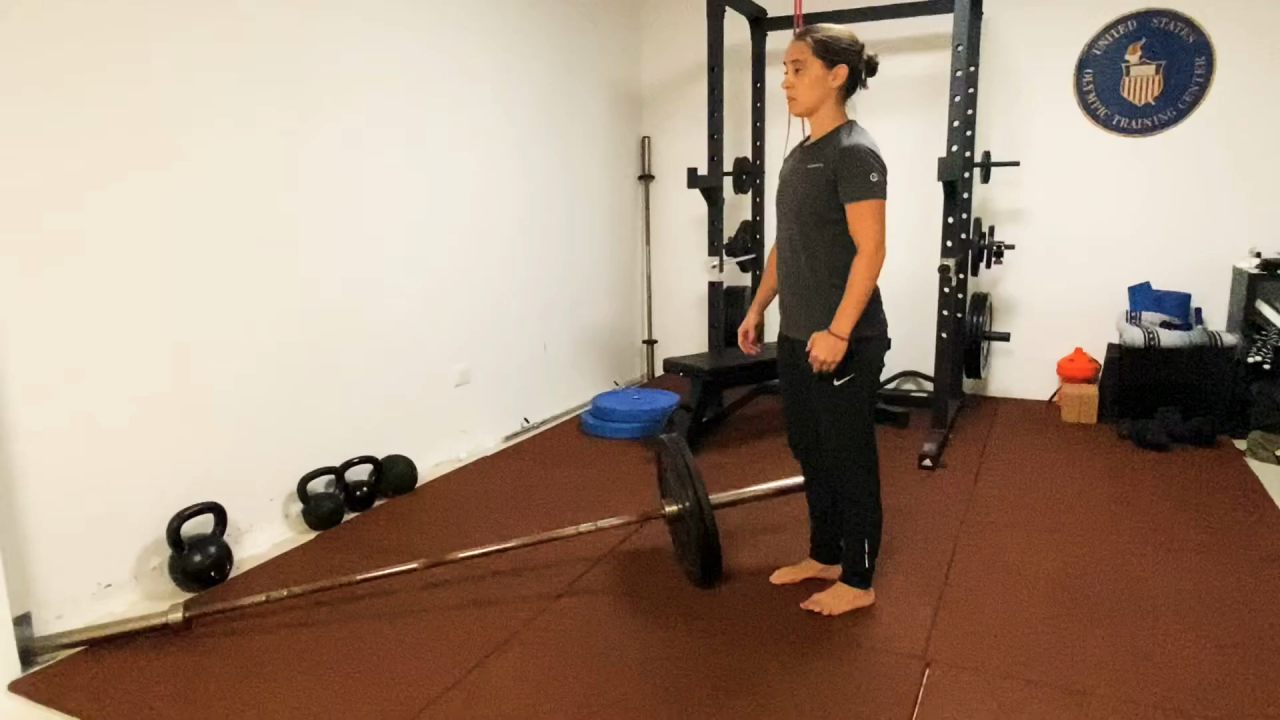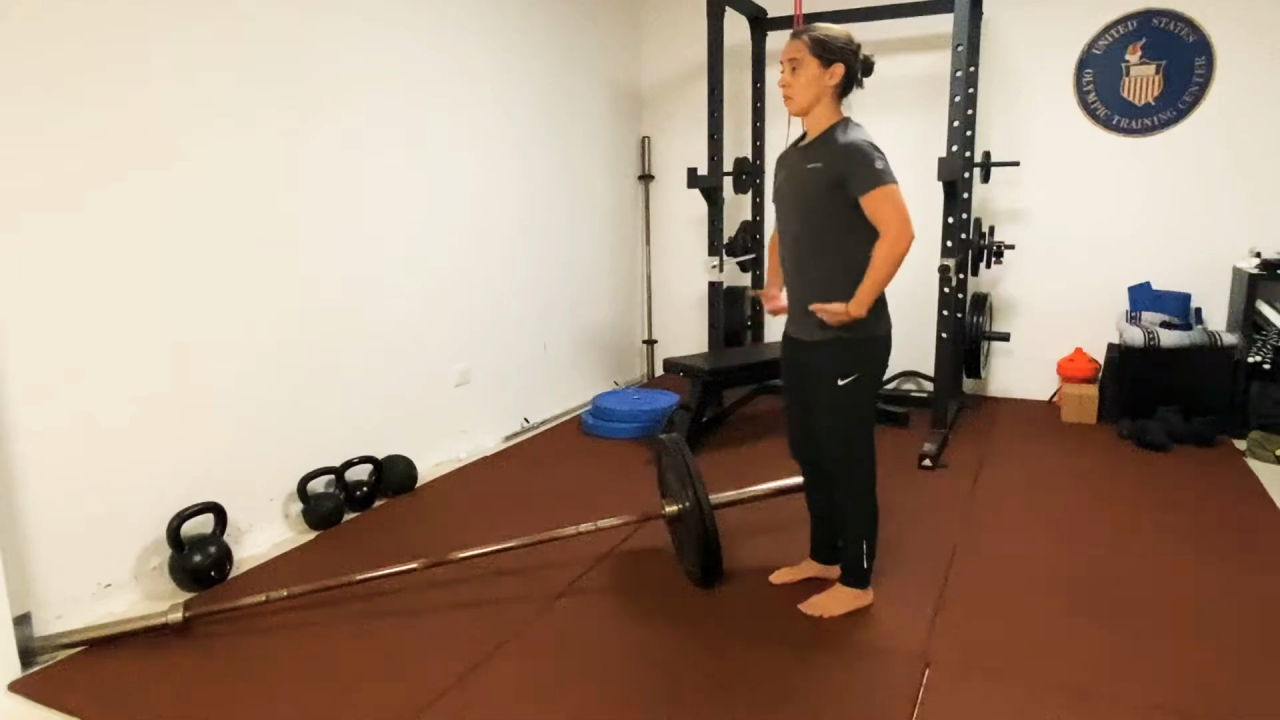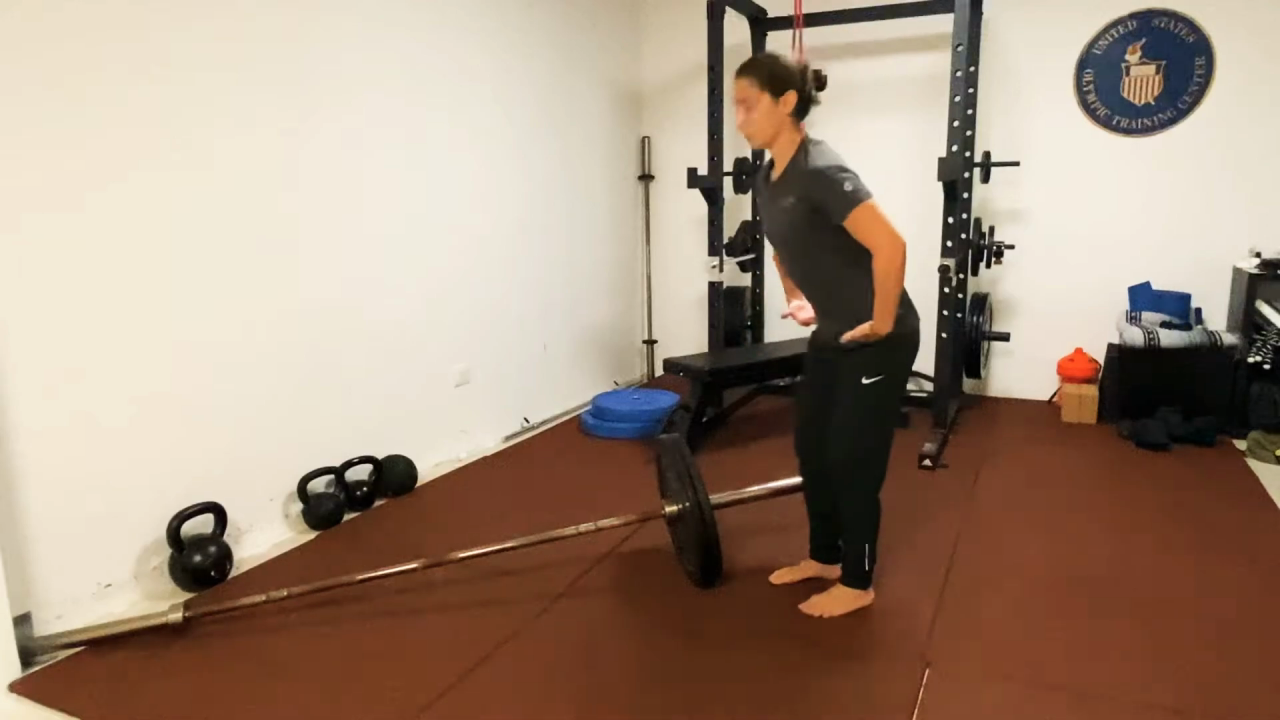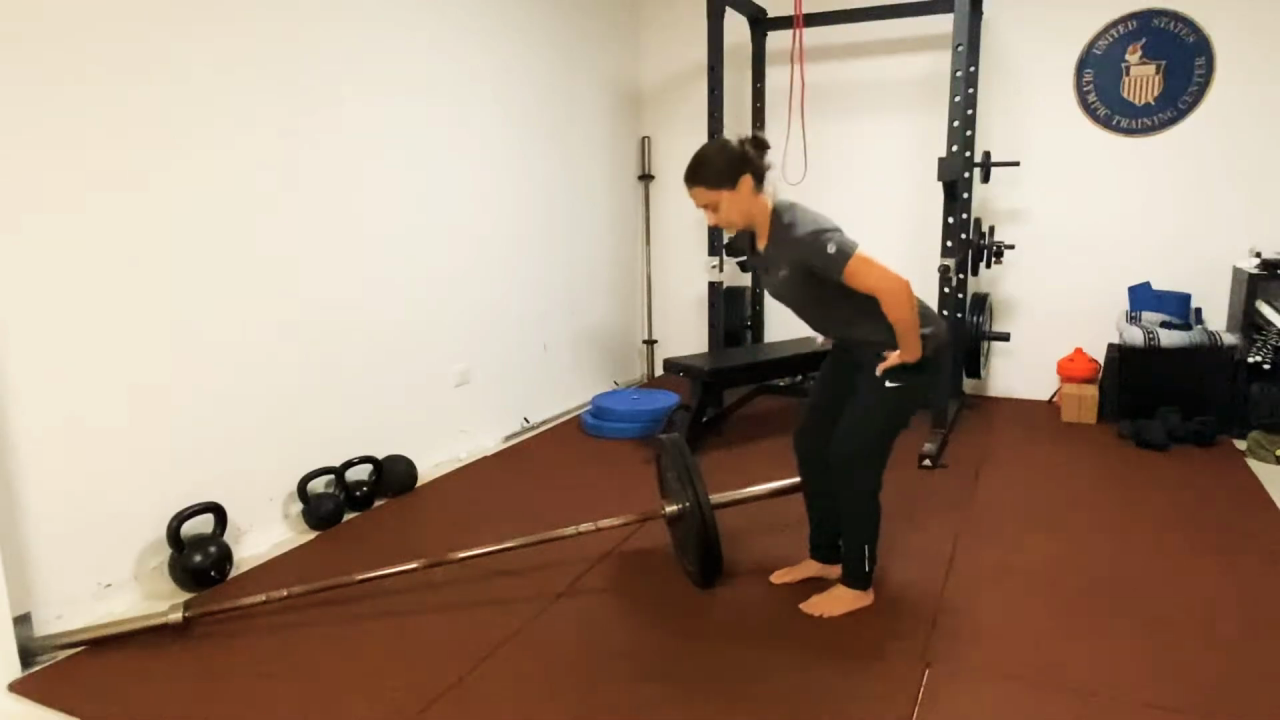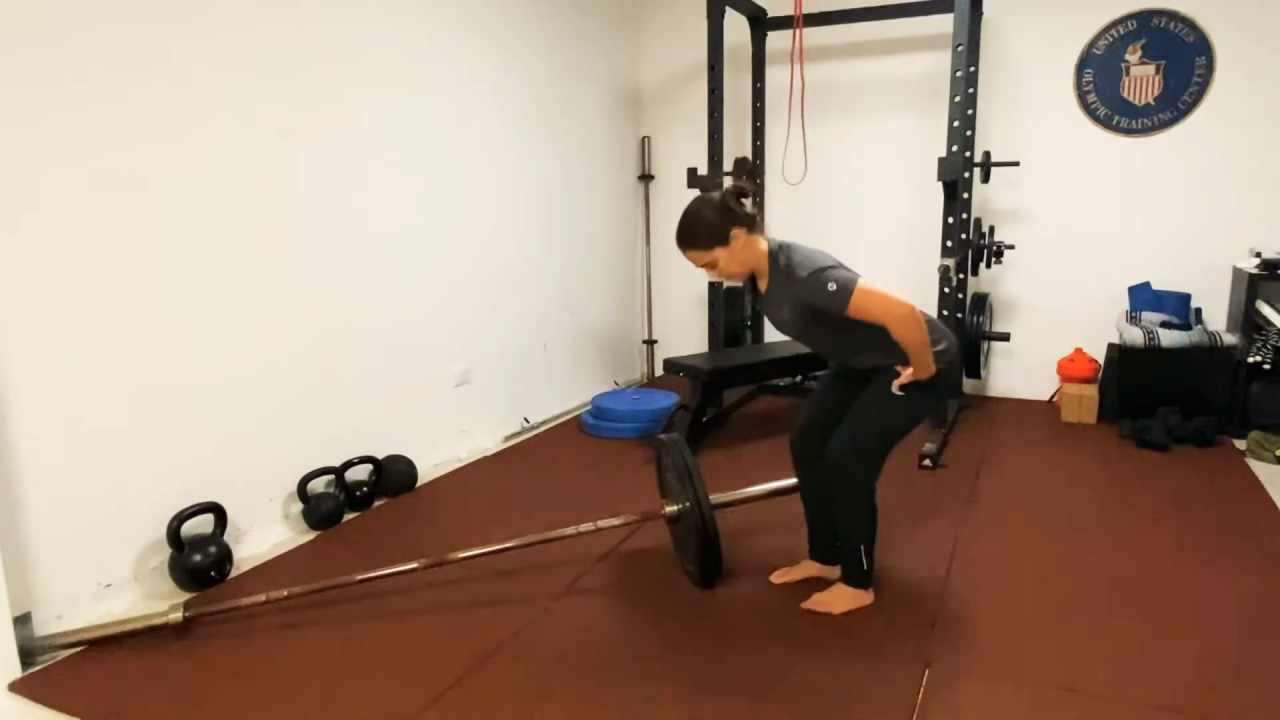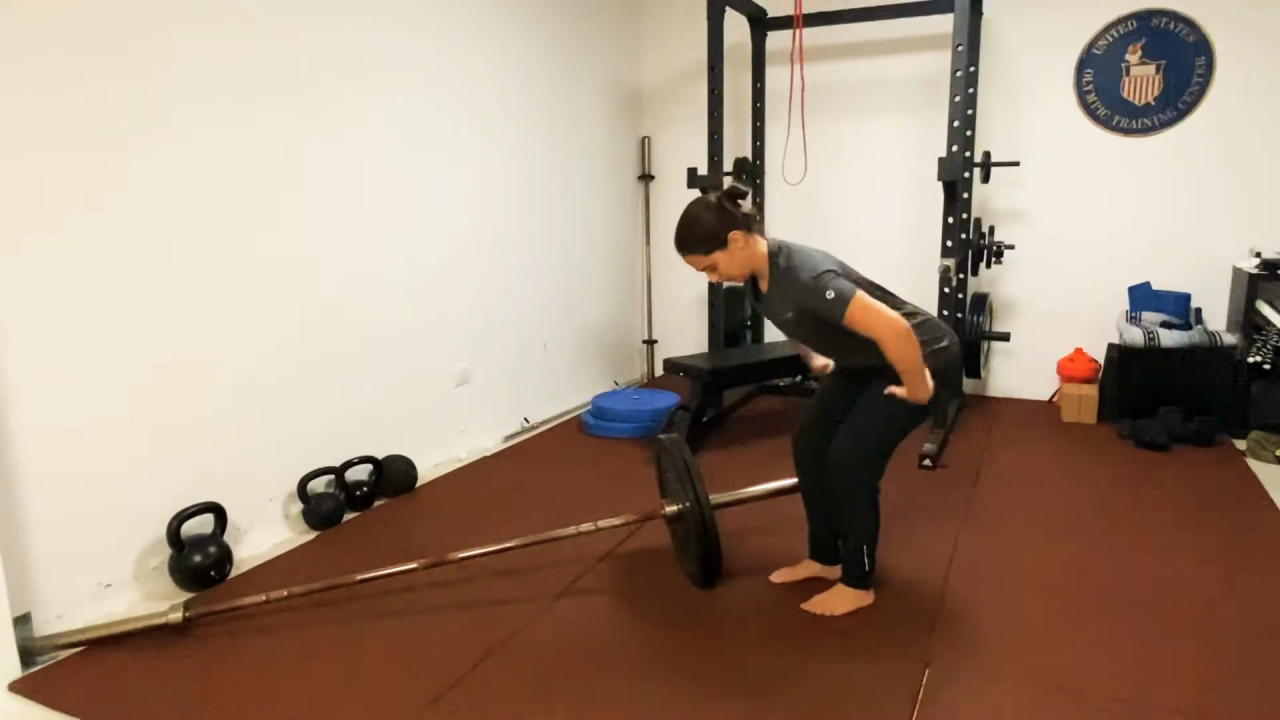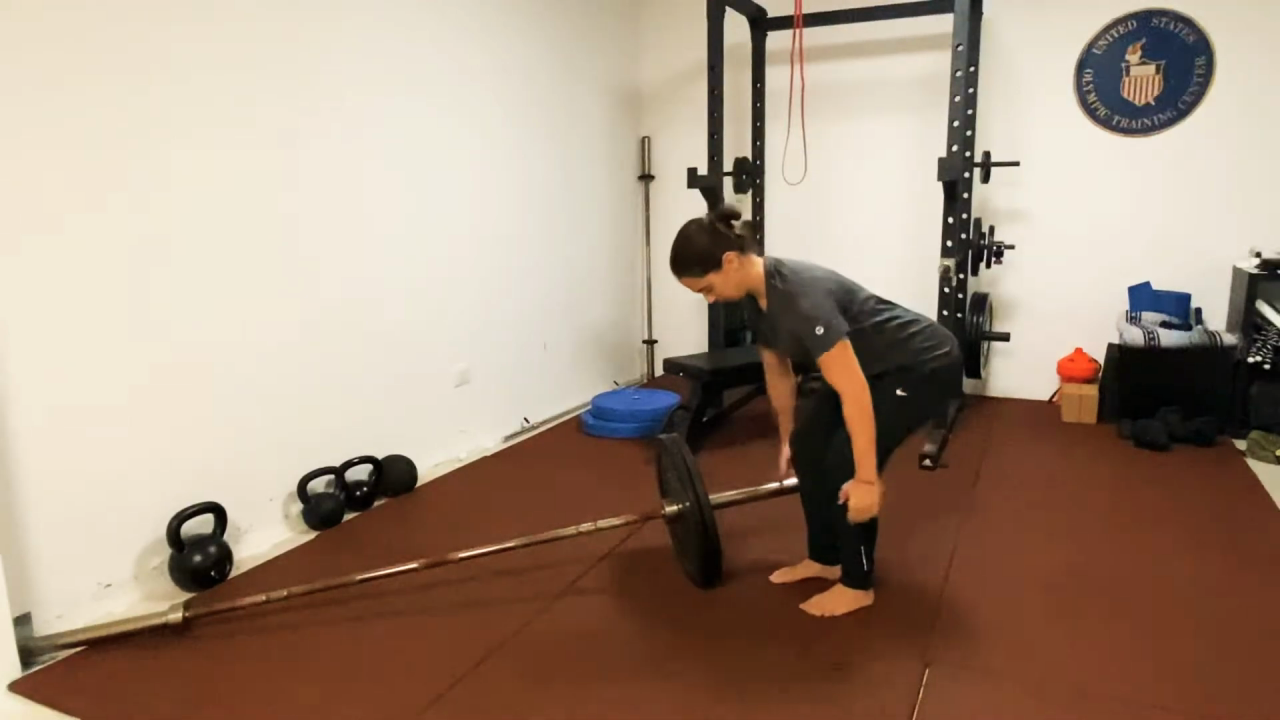
dt=0.3s
person 1, frame 1
left shoulder: (855, 153)
right shoulder: (799, 156)
left elbow: (871, 251)
left wrist: (839, 333)
right wrist: (756, 311)
left hip: (843, 340)
right hip: (798, 335)
left knee: (848, 458)
right knee: (810, 452)
left ankle: (858, 582)
right ankle: (825, 556)
person 1, frame 2
left shoulder: (853, 149)
right shoulder: (791, 156)
left elbow: (898, 234)
left wrist: (856, 306)
right wrist: (773, 287)
left hip: (850, 340)
right hip: (803, 335)
left knee: (846, 457)
right knee: (810, 453)
left ankle: (857, 582)
right ankle: (824, 557)
person 1, frame 3
left shoulder: (821, 173)
right shoulder: (767, 180)
left elbow: (890, 247)
left wrist: (881, 324)
right wrist: (795, 295)
left hip: (879, 339)
right hip: (834, 334)
left knee: (852, 455)
right knee: (811, 444)
left ankle: (857, 583)
right ankle: (824, 557)
person 1, frame 4
left shoulder: (804, 235)
right shoulder: (756, 242)
left elbow: (894, 287)
left wrist: (911, 350)
left hip: (901, 348)
right hip: (854, 346)
left knee: (852, 456)
right knee: (811, 442)
left ankle: (857, 583)
right ankle: (824, 558)
person 1, frame 5
left shoulder: (803, 274)
right shoulder: (759, 276)
left elbow: (903, 314)
left wrist: (922, 370)
left hip: (918, 359)
right hip: (862, 360)
left knee: (847, 458)
right knee: (807, 445)
left ankle: (857, 584)
right ankle: (824, 558)
person 1, frame 6
left shoulder: (803, 275)
right shoulder: (758, 278)
left elbow: (893, 329)
left wrist: (919, 388)
right wrist: (816, 361)
left hip: (924, 357)
right hip: (866, 360)
left knee: (850, 458)
right knee: (809, 446)
left ankle: (858, 585)
right ankle: (824, 558)
person 1, frame 7
left shoulder: (799, 295)
right shoulder: (756, 299)
left elbow: (855, 392)
right elbow: (778, 373)
left wrist: (867, 479)
right wrist: (787, 441)
left hip: (926, 364)
right hip: (875, 363)
left knee: (841, 459)
right knee: (808, 446)
left ankle: (857, 585)
right ankle: (824, 559)
